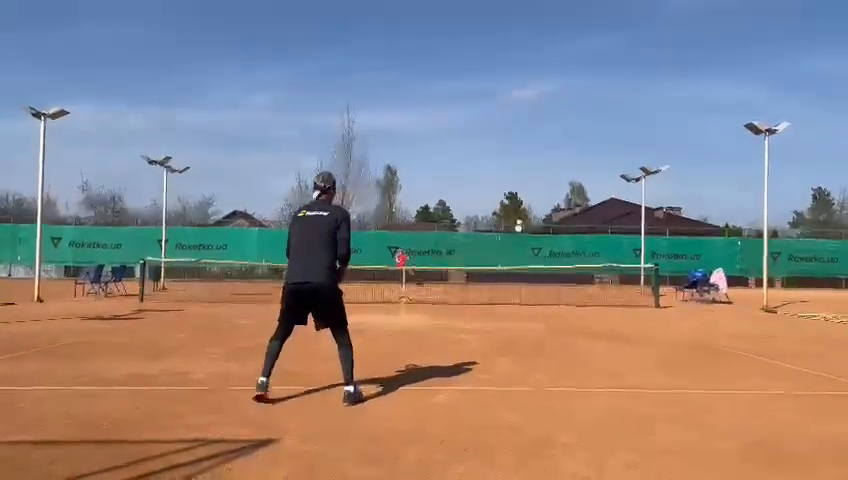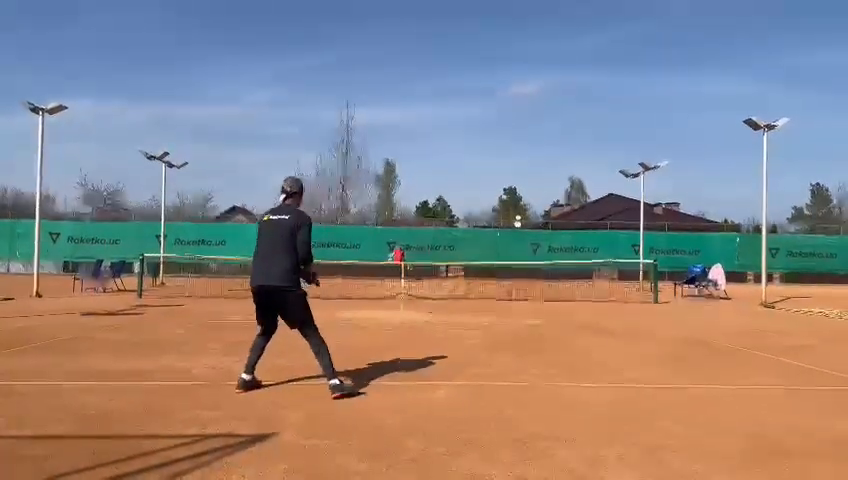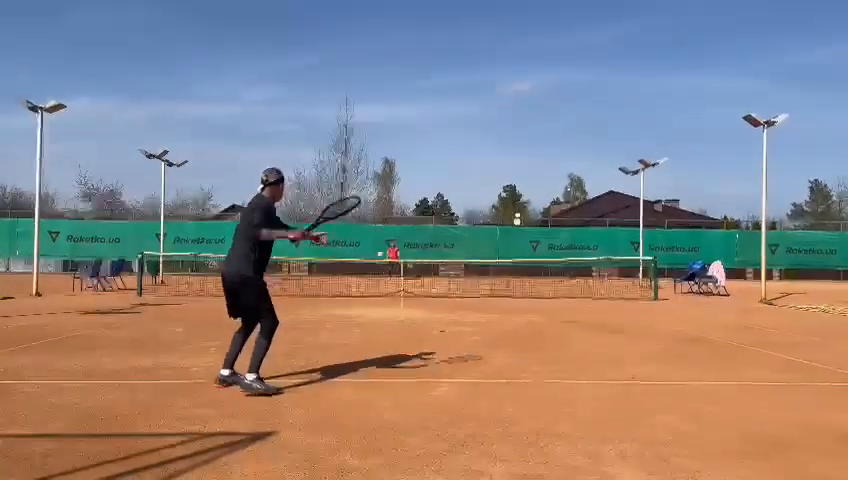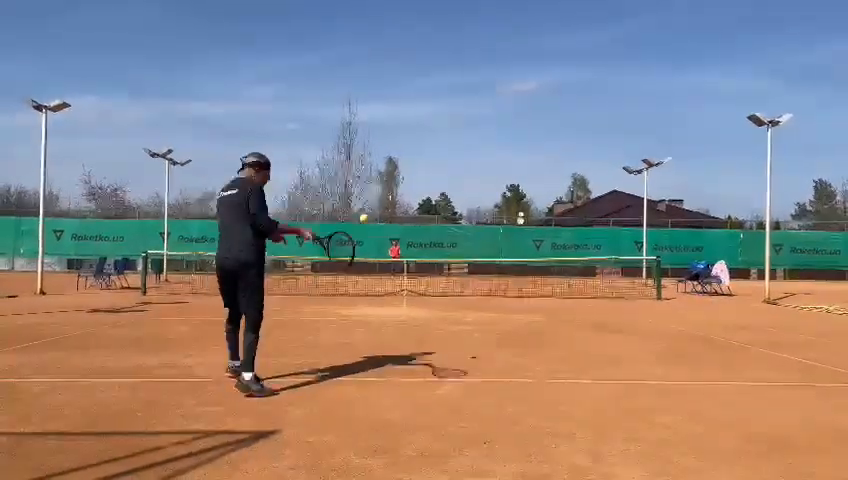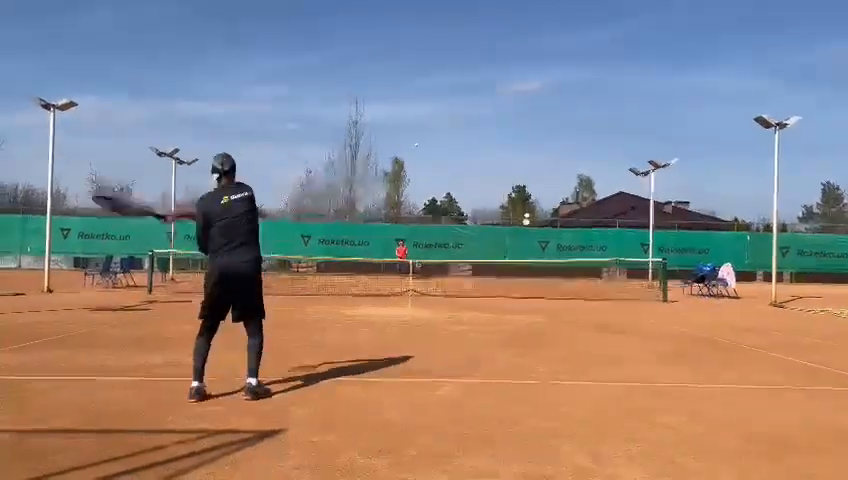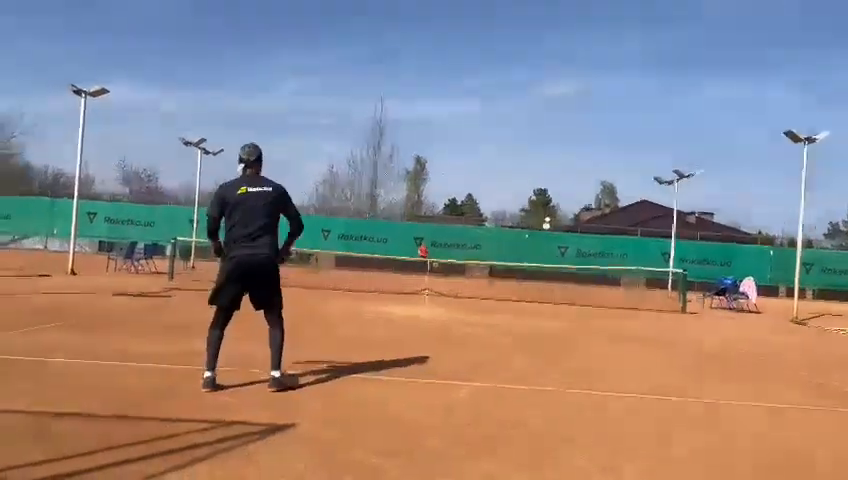
dt=0.4s
person 1, frame 1
left shoulder: (299, 214)
right shoulder: (340, 214)
left elbow: (289, 251)
right elbow: (344, 252)
right wrist: (340, 272)
left hip: (293, 282)
right hip: (323, 283)
left knee: (281, 332)
right knee: (341, 335)
left ankle: (263, 381)
right ankle: (350, 390)
person 1, frame 2
left shoulder: (266, 217)
right shoulder: (301, 218)
right elbow: (304, 255)
right wrist: (310, 274)
left hip: (258, 282)
right hip: (284, 284)
left knee: (267, 329)
right knee: (310, 332)
left ankle: (247, 377)
right ankle: (334, 382)
person 1, frame 3
left shoulder: (263, 206)
right shoulder: (261, 206)
left elbow: (280, 228)
right elbow: (259, 233)
left wrist: (307, 235)
right wrist: (289, 234)
left hip: (234, 274)
right hip: (244, 274)
left knee: (248, 323)
right knee: (269, 323)
left ankle: (226, 373)
right ankle: (251, 378)
person 1, frame 4
left shoulder: (225, 190)
right shoulder: (252, 188)
right elbow: (262, 222)
left wrist: (271, 233)
right wrist: (295, 230)
left hip: (224, 260)
right hip: (246, 260)
left knee: (236, 313)
right knee: (254, 317)
left ankle: (235, 364)
right ankle: (248, 376)
person 1, frame 5
left shoulder: (206, 202)
right shoulder: (247, 191)
left elbow: (203, 243)
left hip: (220, 269)
right hip: (249, 267)
left knee: (207, 327)
right knee: (254, 327)
left ankle: (197, 385)
right ankle: (252, 382)
person 1, frame 6
left shoulder: (226, 189)
right shoulder: (276, 190)
left elbow: (211, 227)
right elbow: (297, 224)
left wrist: (220, 250)
right wrist: (285, 248)
left hip: (235, 260)
right hip: (266, 261)
left knee: (220, 318)
right knee: (274, 318)
left ankle: (208, 375)
right ankle: (276, 374)
